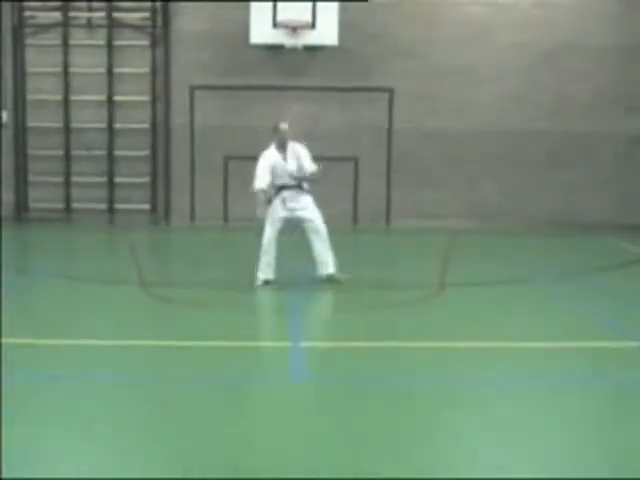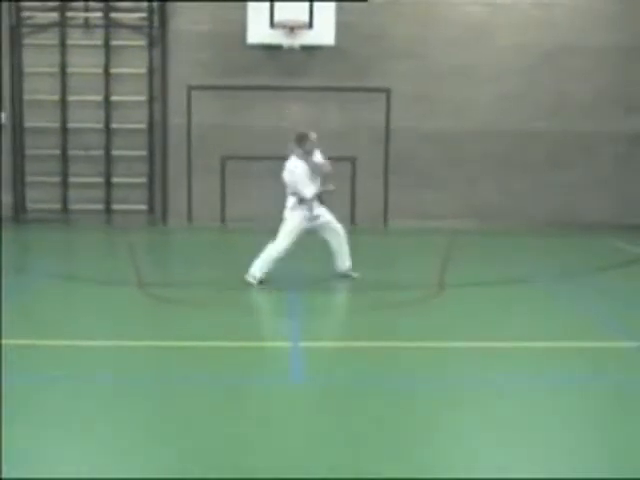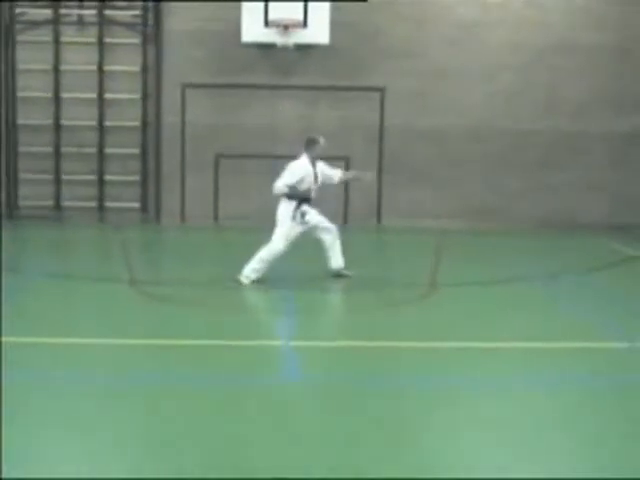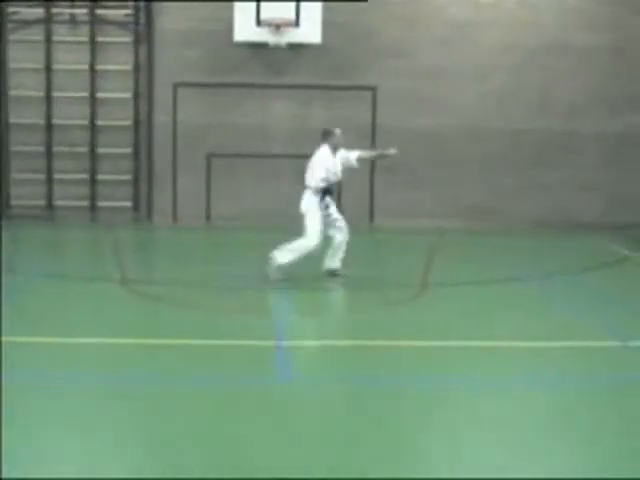
dt=0.4s
person 1, frame 1
left shoulder: (298, 148)
right shoulder: (267, 156)
left elbow: (312, 171)
right elbow: (261, 183)
left wrist: (305, 178)
right wrist: (261, 205)
left hip: (301, 196)
right hip: (279, 198)
left knee: (319, 231)
right knee: (269, 237)
left ankle: (328, 271)
right ankle: (265, 276)
person 1, frame 2
left shoulder: (313, 154)
right shoulder: (293, 166)
left elbow: (326, 170)
right elbow: (308, 193)
left wrist: (309, 160)
right wrist: (323, 189)
left hip: (314, 206)
right hip: (299, 208)
left knee: (337, 232)
right knee: (283, 242)
left ankle: (344, 268)
right ankle: (255, 274)
person 1, frame 3
left shoulder: (318, 166)
right shoulder: (297, 166)
left elbow: (338, 175)
right elbow: (278, 188)
left wrist: (360, 175)
right wrist: (300, 193)
left hip: (305, 210)
right hip: (290, 211)
left knee: (330, 231)
right knee: (278, 245)
left ankle: (336, 267)
right ankle: (247, 274)
person 1, frame 4
left shoulder: (337, 154)
right shoulder: (323, 158)
left elbow: (359, 155)
right elbow: (314, 184)
left wrist: (384, 152)
right wrist: (333, 182)
left hip: (326, 201)
right hip: (313, 201)
left knee: (341, 232)
right knee: (313, 240)
left ankle: (332, 266)
right ankle: (278, 259)
